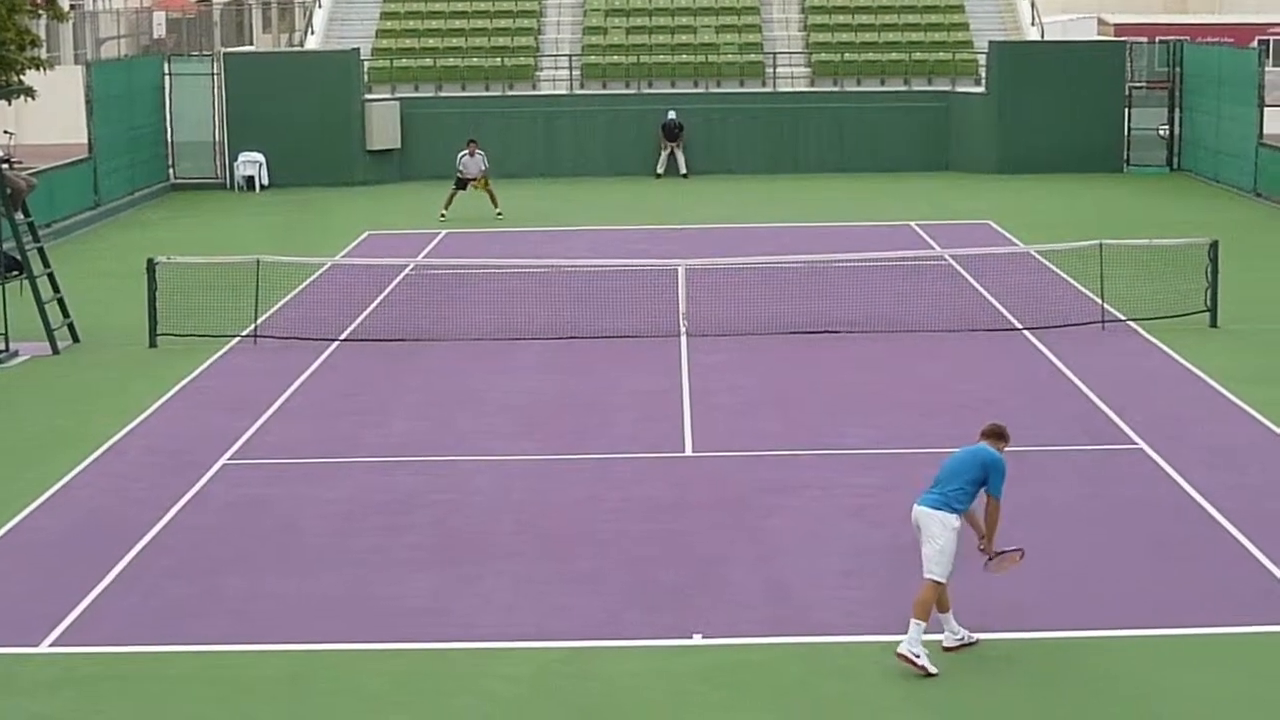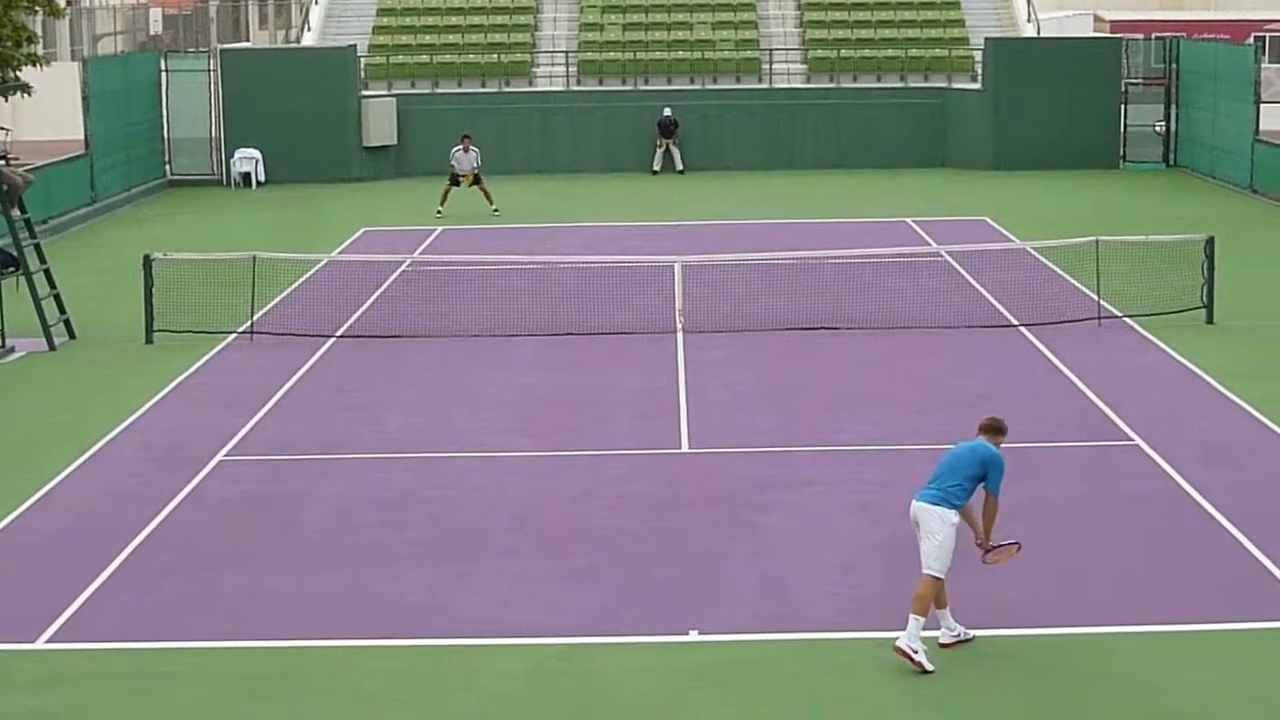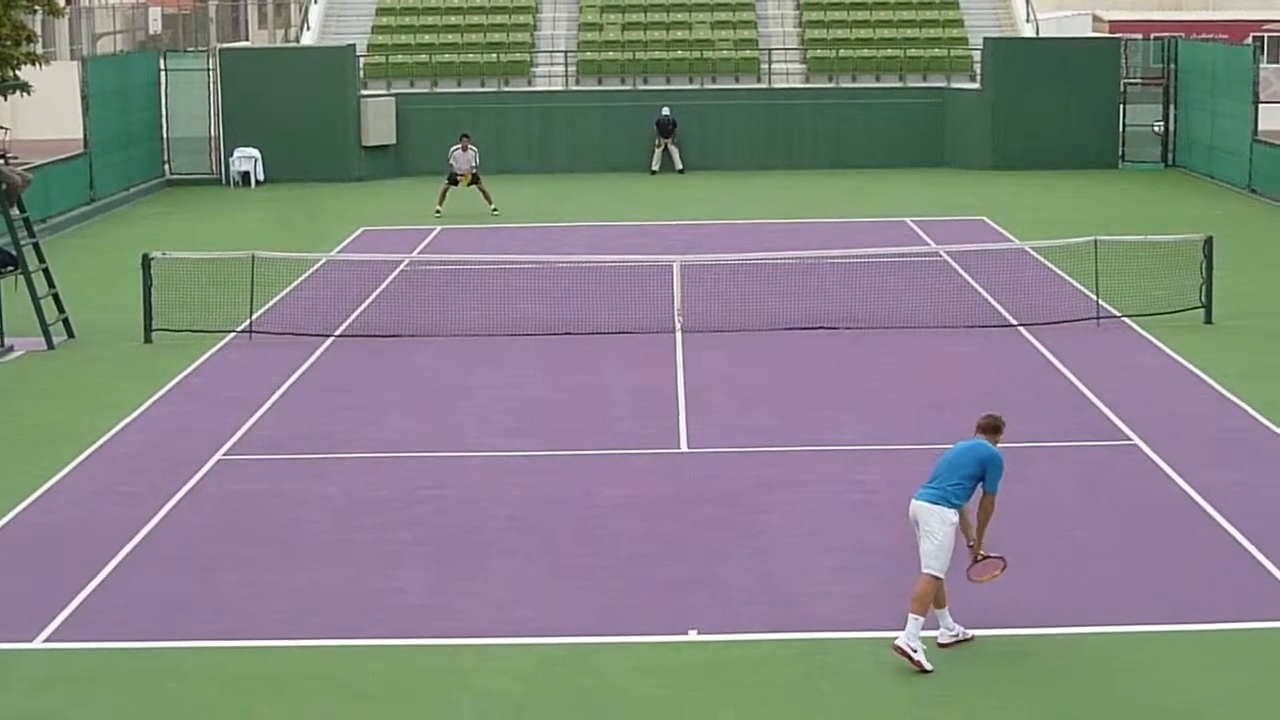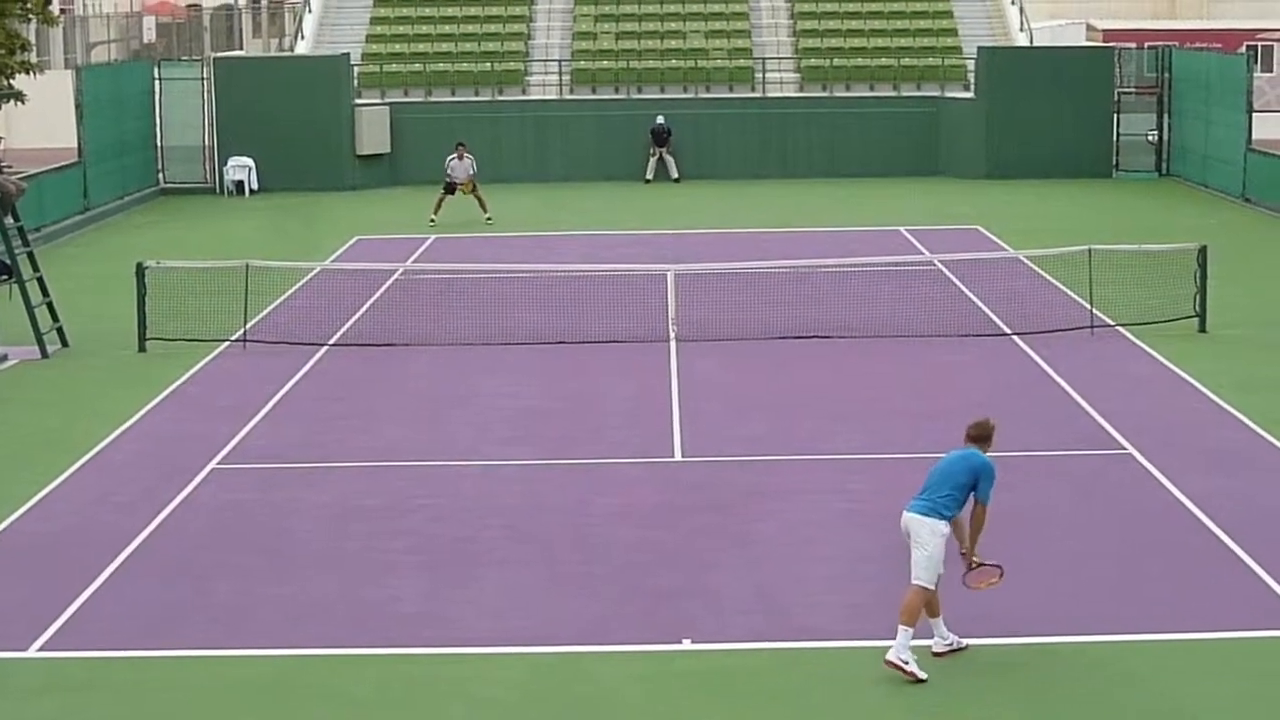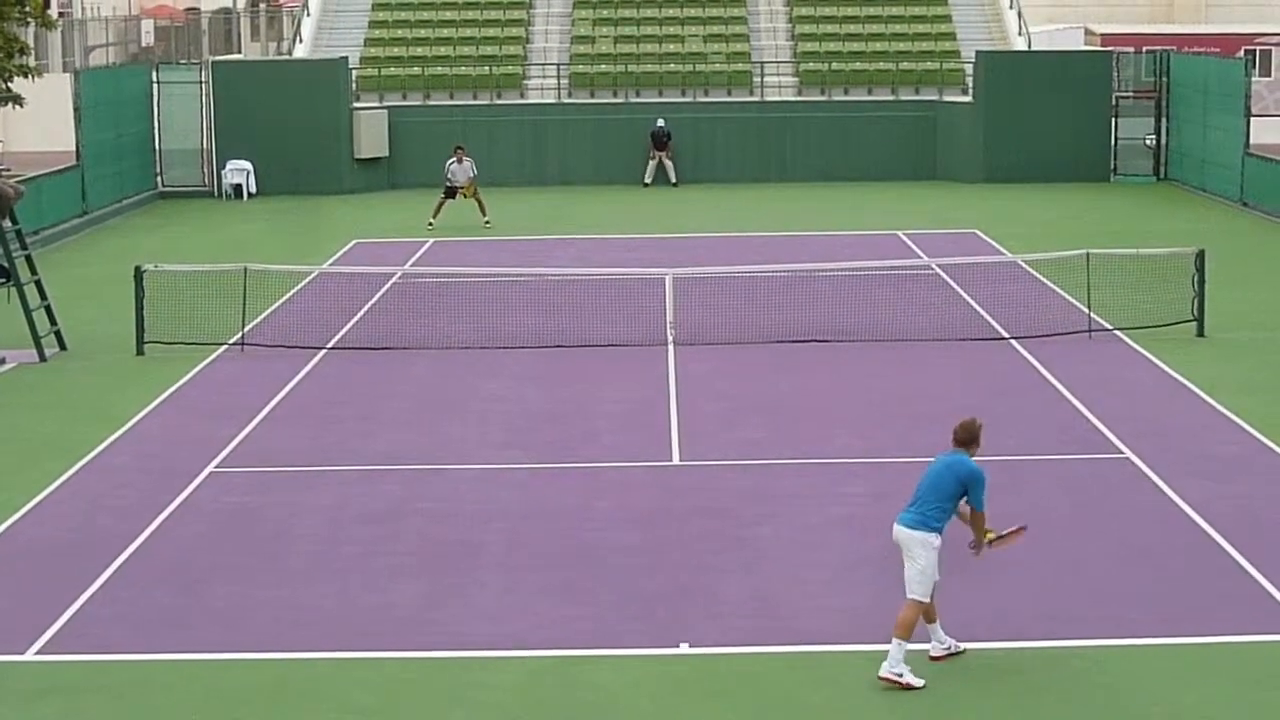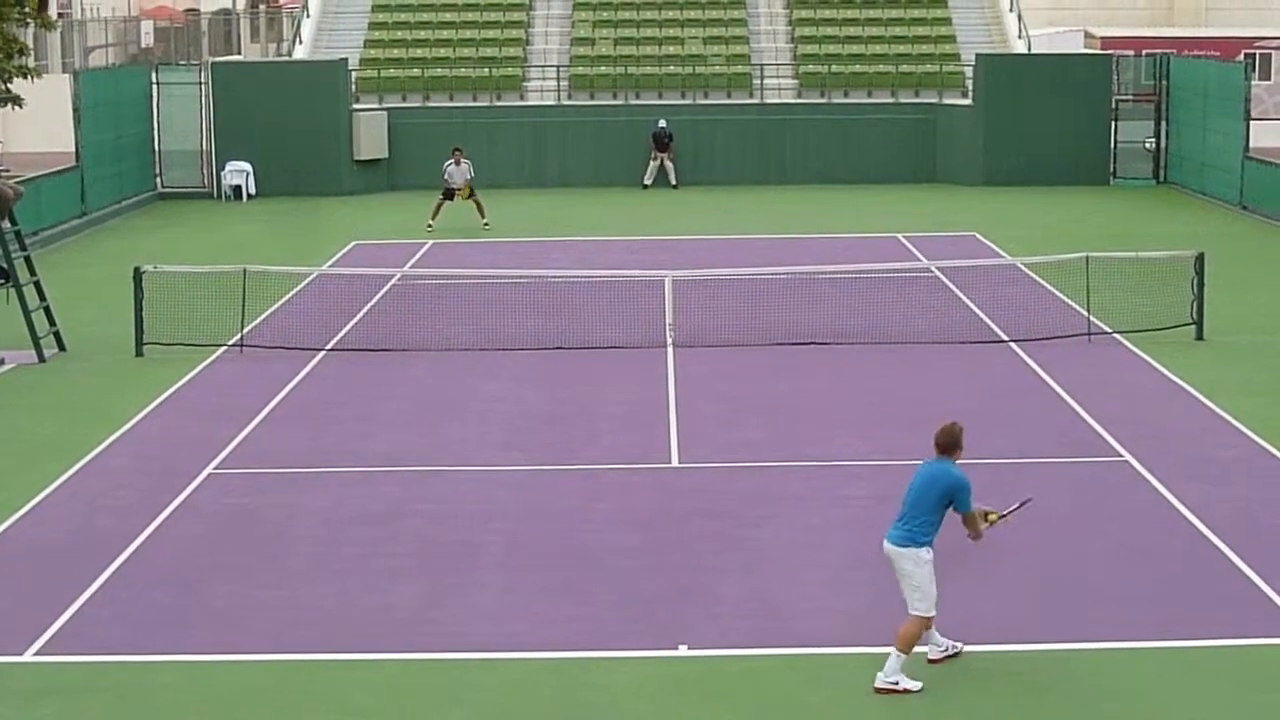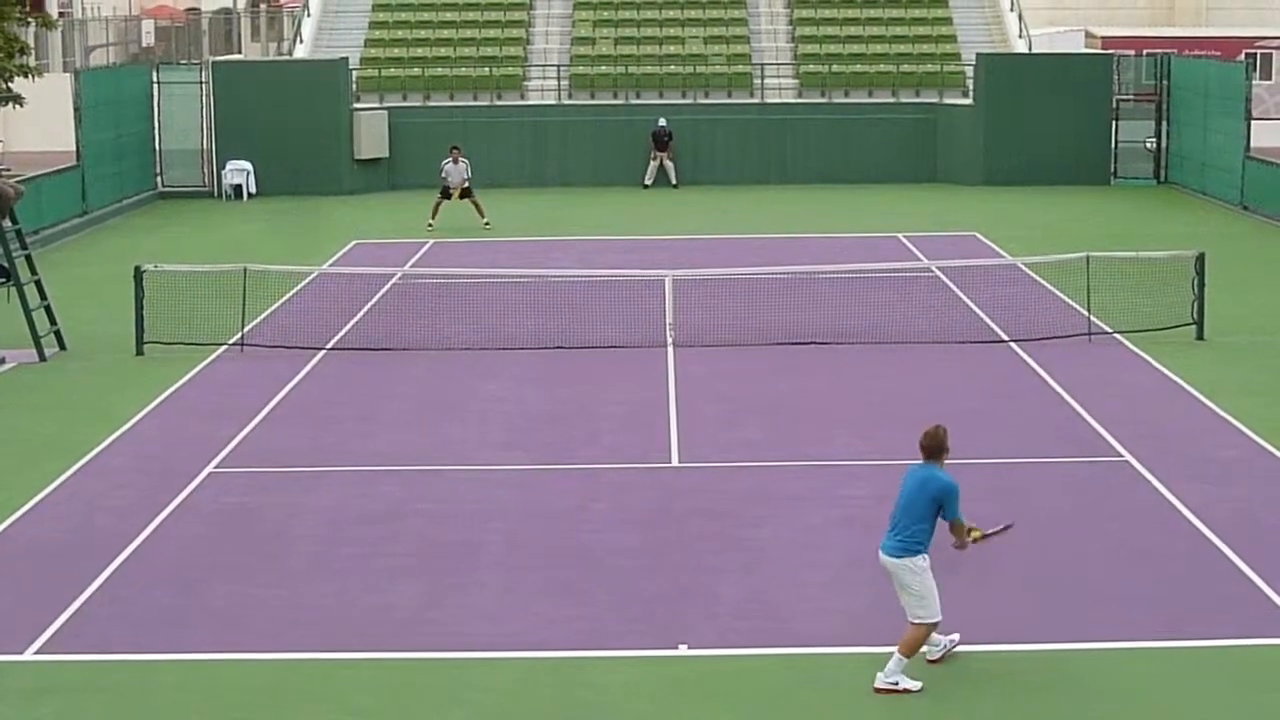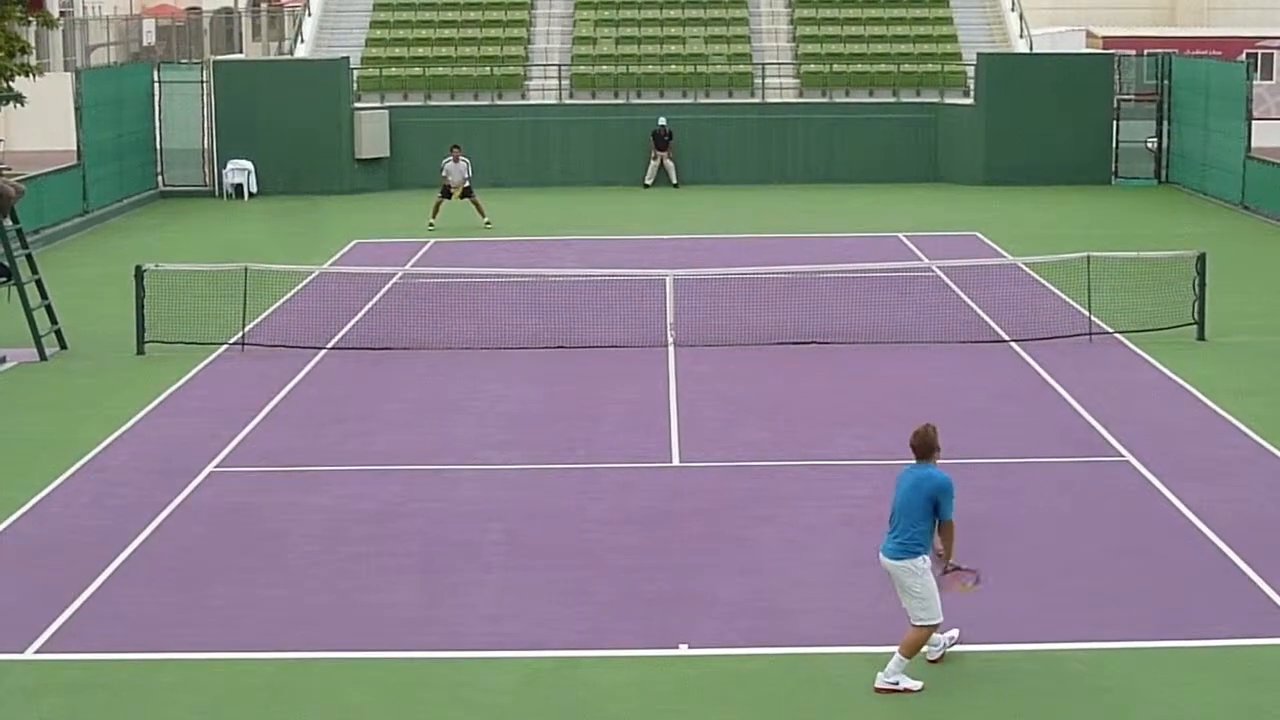
dt=0.2s
person 1, frame 1
left shoulder: (964, 454)
right shoulder: (995, 460)
right elbow: (992, 505)
left wrist: (981, 533)
right wrist: (989, 541)
left hip: (923, 508)
right hip: (940, 516)
left knee: (939, 576)
right knee: (933, 580)
left ankle: (953, 633)
right ankle: (912, 645)
person 1, frame 2
left shoulder: (961, 449)
right shoulder: (994, 457)
right elbow: (991, 502)
left wrist: (977, 531)
right wrist: (986, 537)
left hip: (920, 504)
right hip: (939, 512)
left knee: (936, 573)
right knee: (932, 576)
left ankle: (949, 629)
right ankle: (910, 639)
person 1, frame 3
left shoulder: (960, 448)
right shoulder: (993, 456)
right elbow: (987, 502)
left wrist: (969, 536)
right wrist: (979, 540)
left hip: (920, 503)
right hip: (938, 512)
left knee: (936, 572)
right knee: (931, 575)
left ankle: (948, 630)
right ankle: (909, 638)
person 1, frame 4
left shoulder: (951, 458)
right shoulder: (985, 465)
right elbow: (979, 511)
left wrist: (963, 545)
right wrist: (970, 547)
left hip: (911, 514)
right hip: (929, 523)
left knee: (929, 581)
right knee: (921, 586)
left ankle: (942, 639)
right ankle: (900, 651)
person 1, frame 5
left shoulder: (941, 461)
right shoulder: (973, 471)
right elbow: (977, 514)
left wrist: (975, 527)
right wrist: (979, 540)
left hip: (903, 525)
right hip: (921, 534)
left knee: (926, 589)
right knee: (916, 599)
left ankle: (940, 643)
right ankle: (893, 665)
person 1, frame 6
left shoulder: (926, 468)
right shoulder: (958, 479)
right elbow: (967, 519)
left wrist: (975, 510)
right wrist: (977, 531)
left hip: (894, 540)
right hip: (912, 548)
left knee: (923, 602)
right knee: (920, 614)
left ankle: (937, 646)
right ankle: (889, 675)
person 1, frame 7
left shoulder: (913, 473)
right shoulder: (946, 483)
right elbow: (954, 525)
left wrist: (961, 525)
right wrist: (962, 540)
left hip: (890, 550)
right hip: (908, 557)
left knee: (921, 611)
right knee: (926, 620)
left ankle: (936, 646)
right ankle: (889, 676)
person 1, frame 8
left shoulder: (905, 475)
right shoulder: (942, 481)
right elbow: (946, 525)
left wrist: (936, 548)
right wrist: (948, 552)
left hip: (891, 553)
right hip: (909, 559)
left knee: (921, 612)
right knee: (928, 622)
left ankle: (935, 645)
right ankle: (889, 677)
